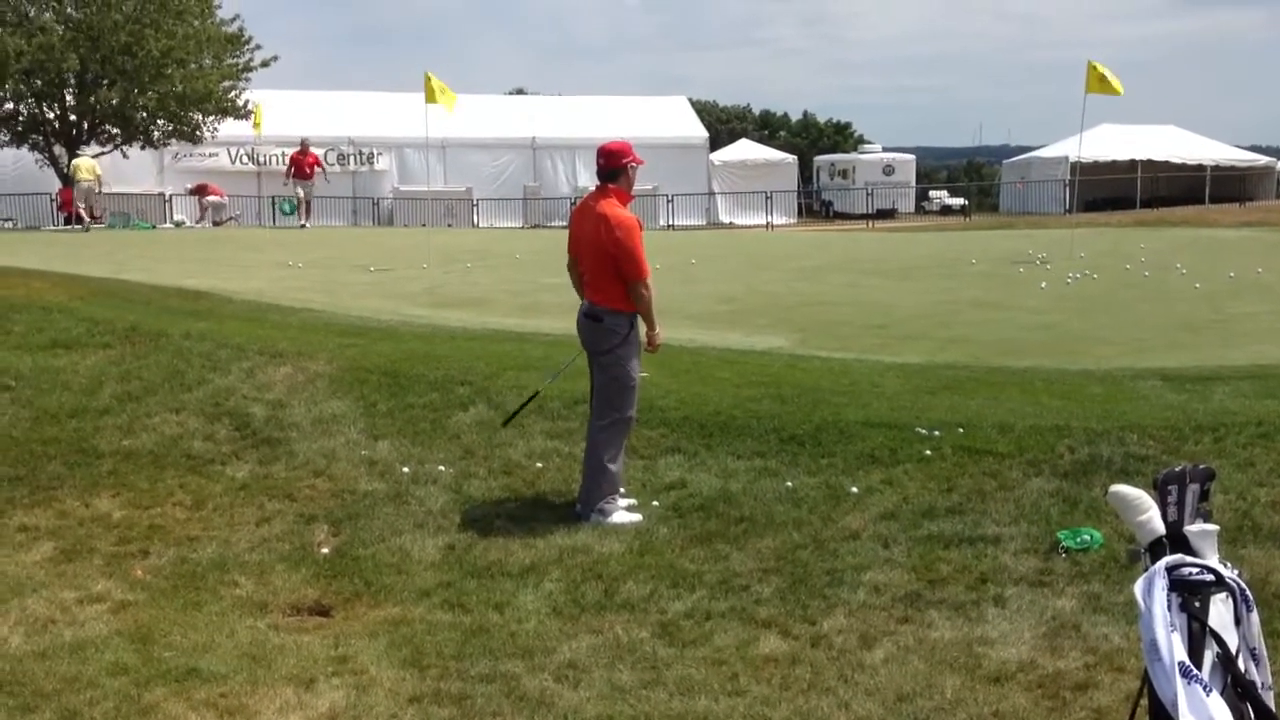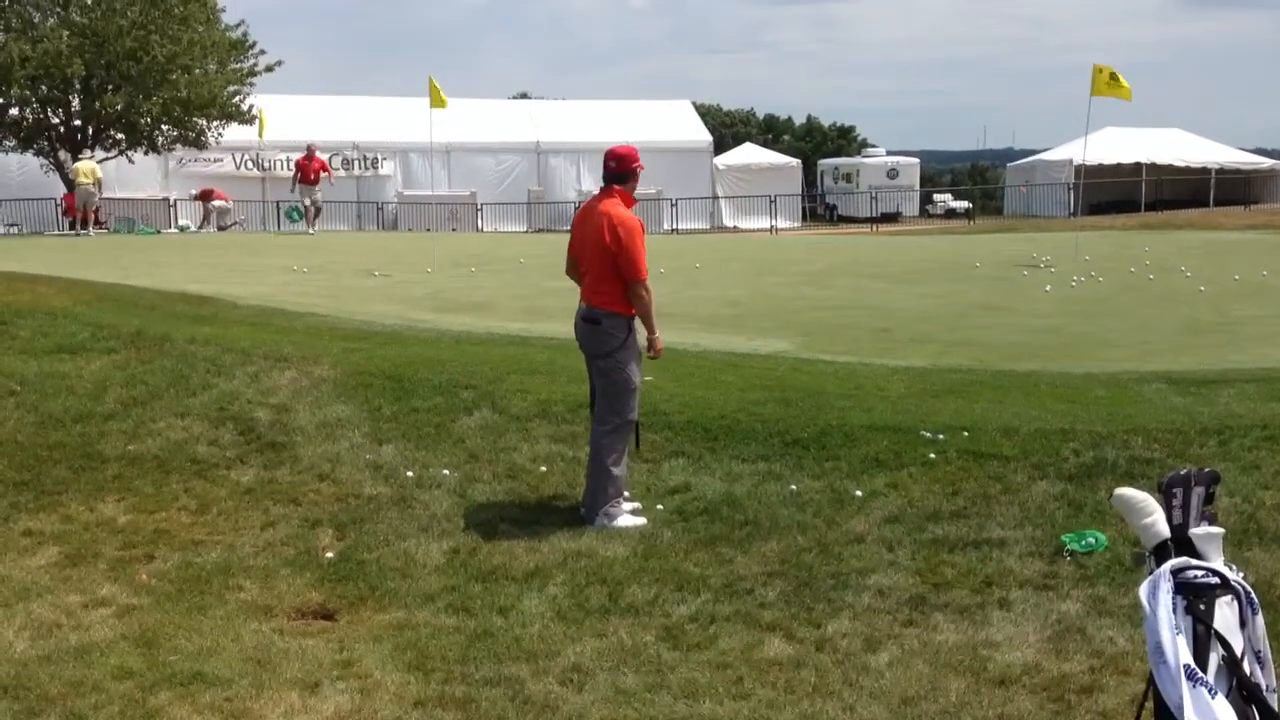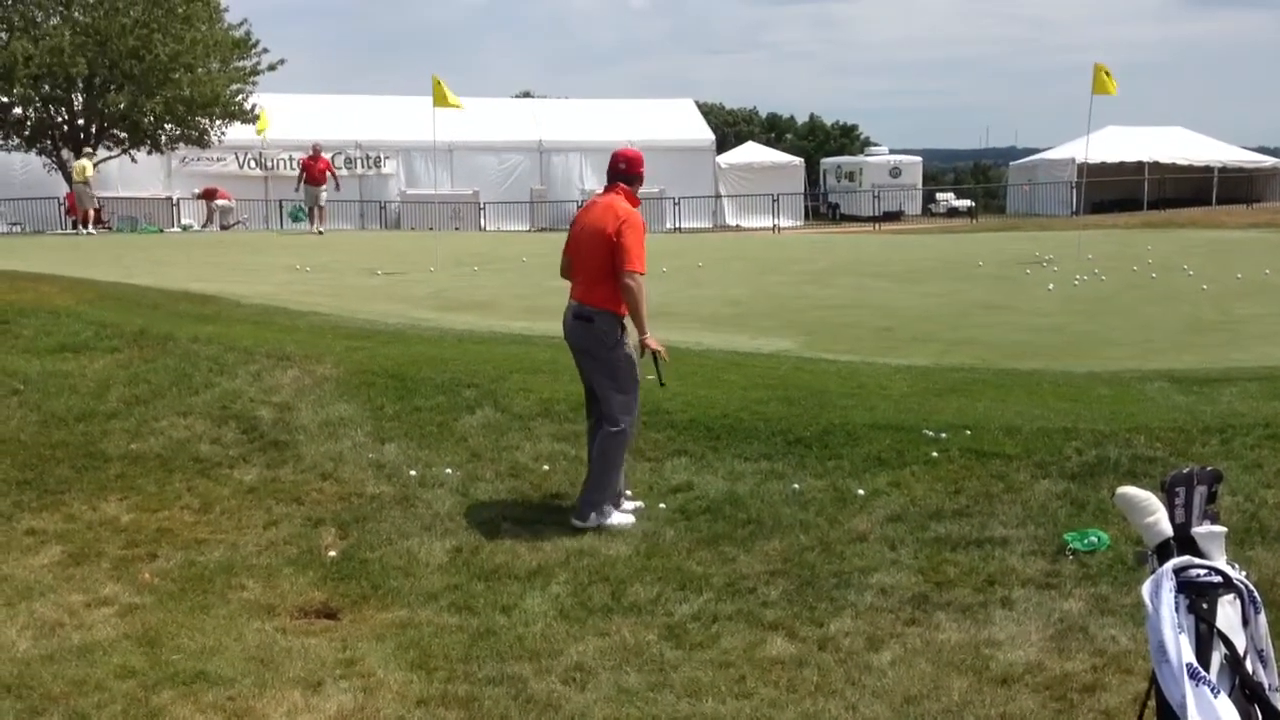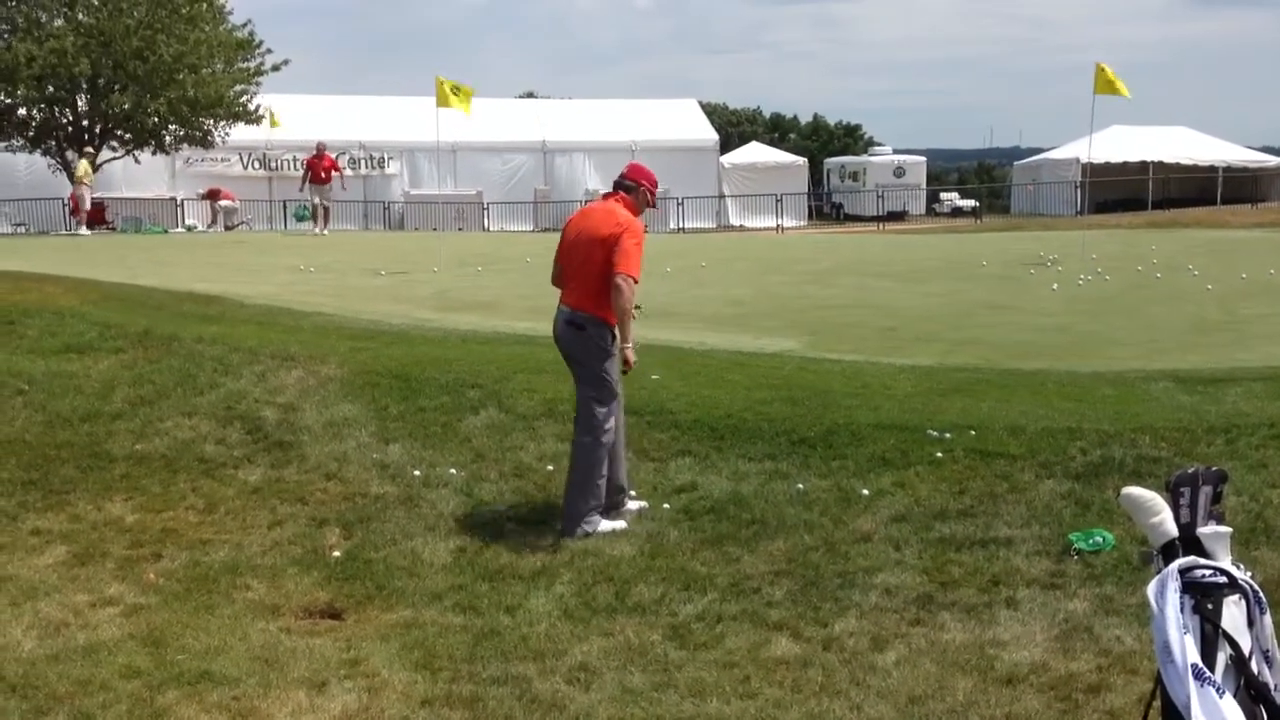
dt=0.3s
person 1, frame 1
left shoulder: (583, 209)
right shoulder: (621, 219)
left elbow: (574, 267)
right elbow: (640, 285)
right wrist: (653, 329)
left hip: (590, 315)
right hip: (615, 323)
left knee: (606, 410)
right knee: (615, 414)
left ankle: (602, 491)
right ankle: (597, 504)
person 1, frame 2
left shoulder: (587, 211)
right shoulder: (624, 220)
left elbow: (572, 269)
right elbow: (639, 287)
right wrist: (653, 333)
left hip: (588, 317)
right hip: (612, 325)
left knee: (606, 414)
right knee: (618, 418)
left ankle: (605, 495)
right ankle: (601, 509)
person 1, frame 3
left shoulder: (586, 210)
right shoulder: (628, 216)
left elbow: (566, 269)
right elbow: (630, 281)
right wrist: (645, 334)
left hip: (576, 316)
right hip: (602, 323)
left knee: (602, 413)
right knee: (619, 414)
left ankle: (609, 496)
right ankle: (594, 508)
person 1, frame 4
left shoulder: (580, 216)
right shoulder: (628, 224)
left elbow: (557, 277)
right elbow: (622, 284)
right wrist: (626, 343)
left hip: (566, 320)
right hip: (592, 329)
left knee: (606, 411)
right knee: (596, 423)
left ankle: (612, 498)
right ankle: (580, 517)
